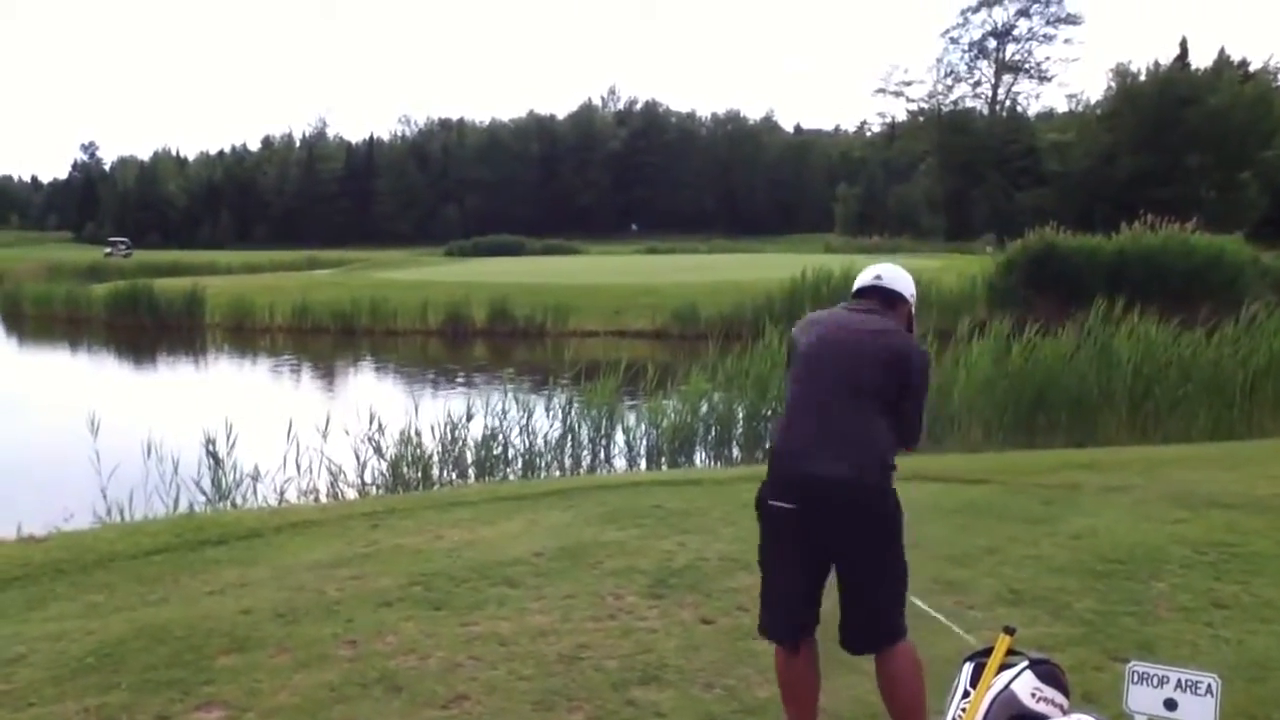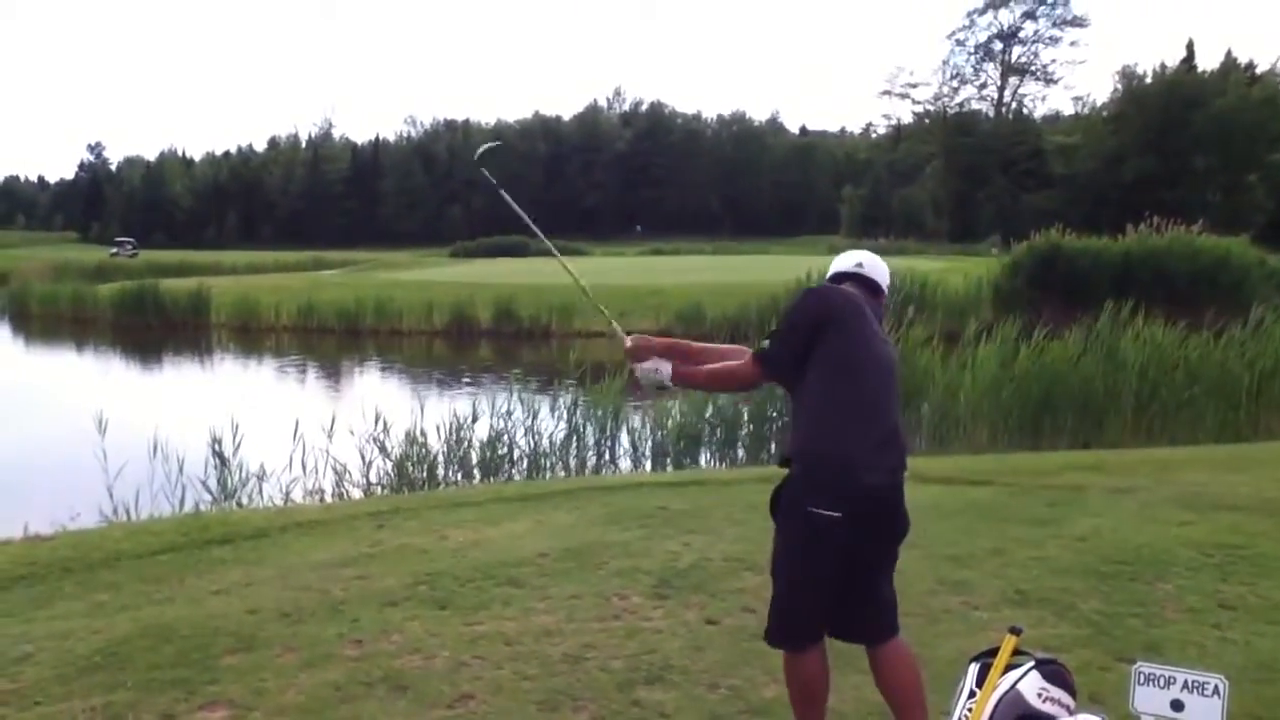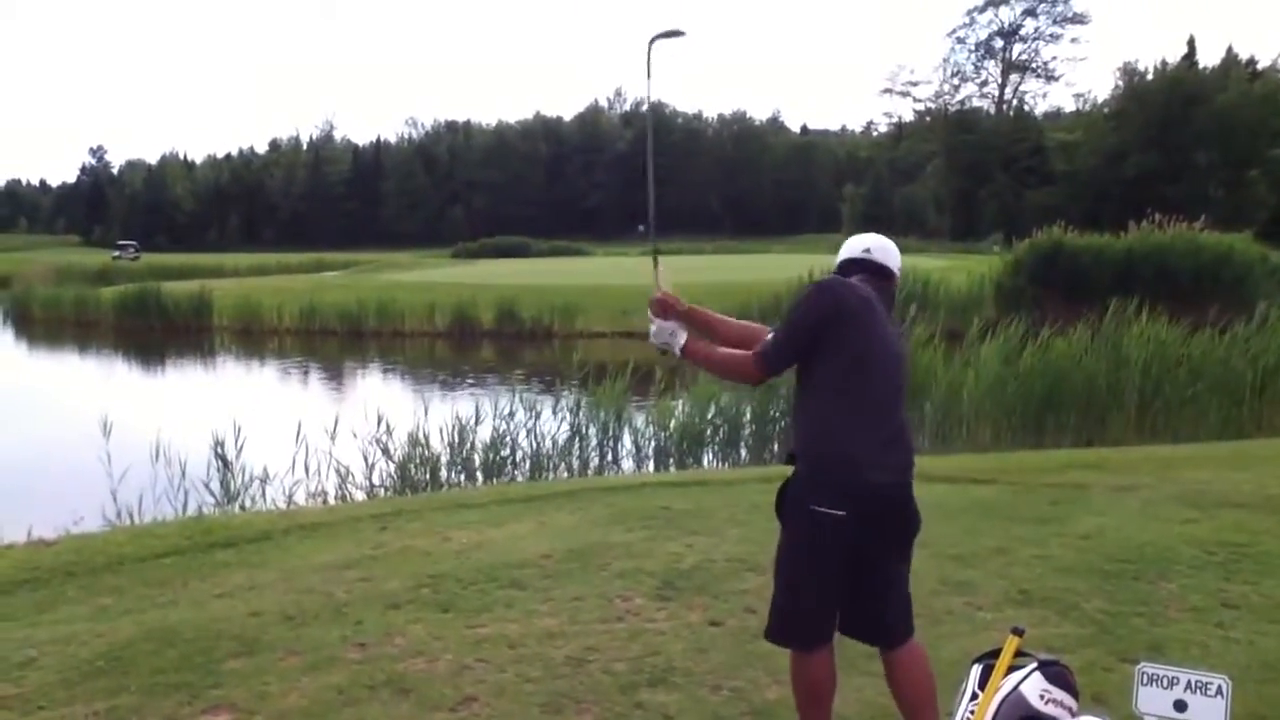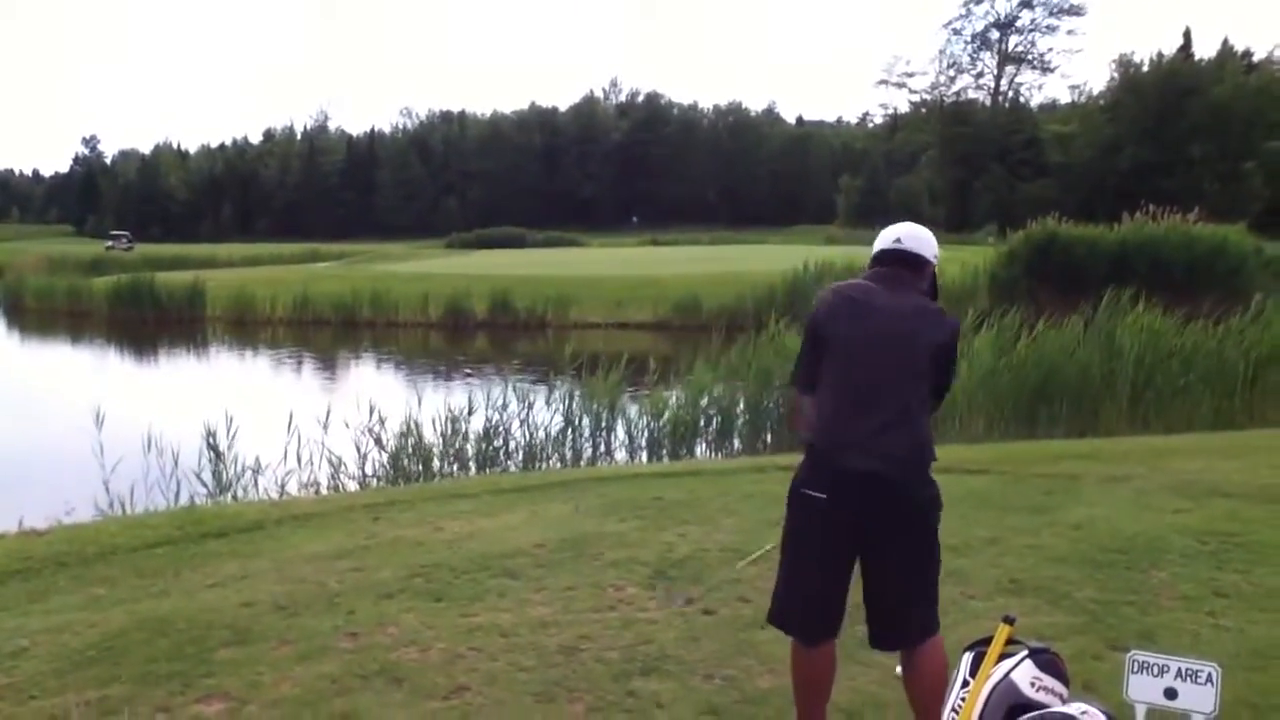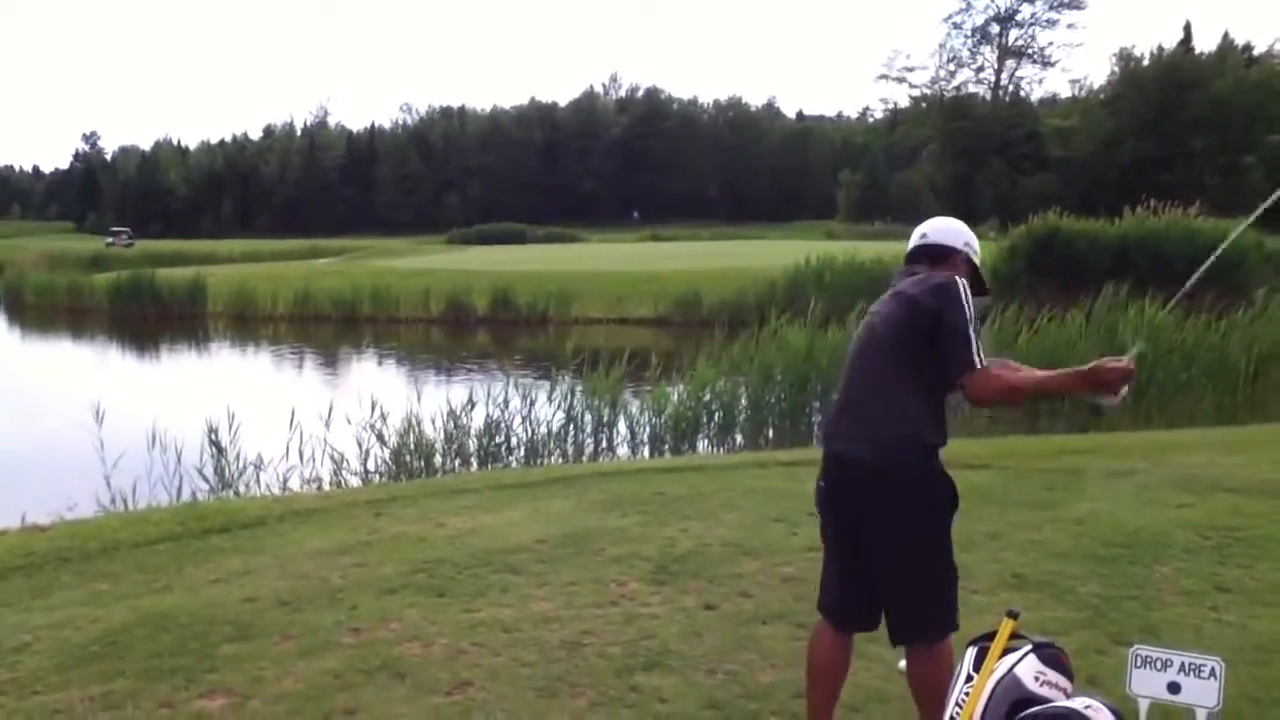
dt=0.3s
person 1, frame 1
left shoulder: (808, 328)
right shoulder: (908, 351)
right elbow: (896, 441)
left hip: (789, 491)
right hip: (863, 498)
left knee: (793, 630)
right knee: (887, 635)
person 1, frame 2
left shoulder: (824, 300)
right shoulder: (879, 341)
left elbow: (754, 372)
right elbow: (766, 360)
left wrist: (667, 370)
right wrist: (670, 351)
left hip: (823, 494)
right hip: (881, 497)
left knee: (800, 632)
right knee: (879, 630)
person 1, frame 3
left shoulder: (832, 296)
right shoulder: (887, 330)
left elbow: (757, 368)
right elbow: (770, 339)
left wrist: (679, 341)
right wrist: (687, 311)
left hip: (828, 493)
right hip: (891, 496)
left knee: (808, 633)
right knee: (896, 633)
person 1, frame 4
left shoulder: (830, 302)
right shoulder: (940, 326)
left hip: (825, 481)
right hip: (903, 487)
left knee: (810, 626)
right knee: (915, 631)
person 1, frame 5
left shoulder: (890, 304)
right shoulder: (946, 292)
left elbow: (980, 368)
right elbow: (981, 387)
left wrist: (1072, 381)
right wrist: (1081, 378)
left hip: (843, 474)
right hip: (900, 476)
left knee: (838, 614)
right knee: (926, 626)
